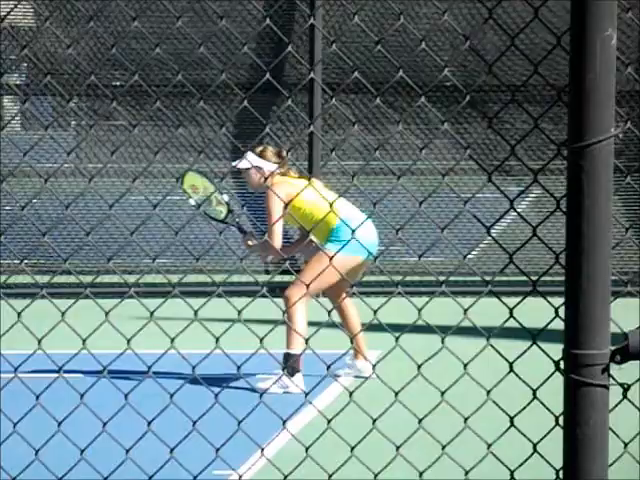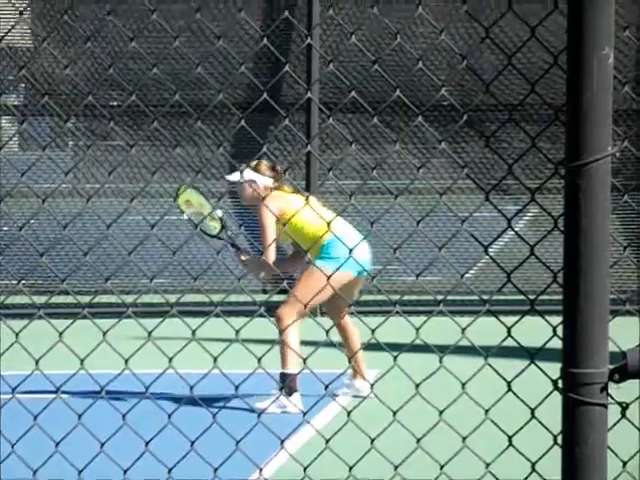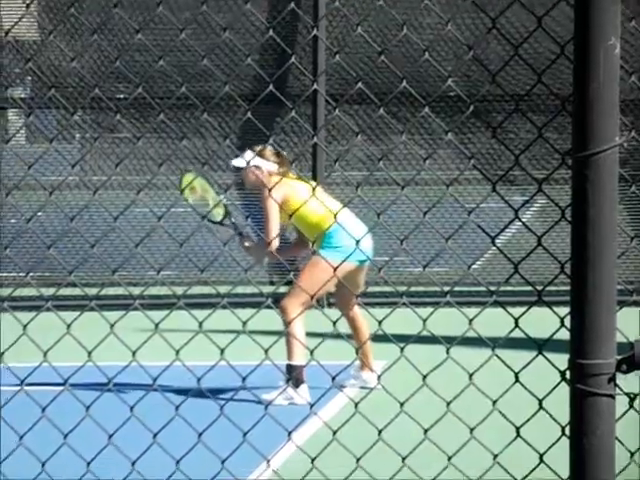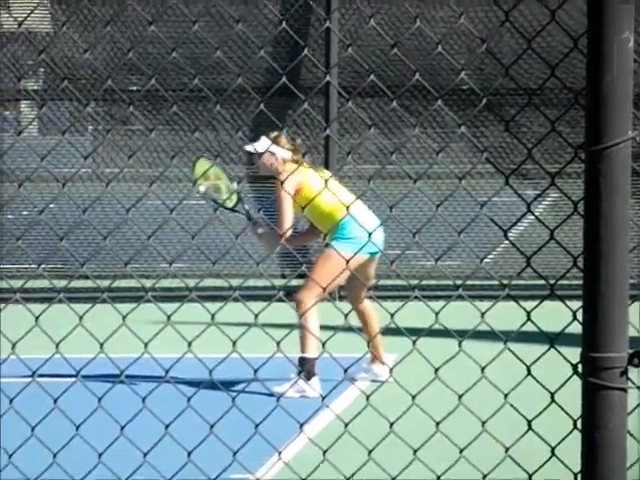
dt=0.2s
person 1, frame 1
left shoulder: (275, 189)
right shoulder: (295, 183)
left elbow: (274, 246)
right elbow: (307, 240)
left wrist: (254, 246)
right wrist: (261, 246)
left hip: (349, 236)
right hip: (365, 232)
left knee: (294, 295)
right knee: (336, 293)
left ankle: (291, 375)
right ankle: (361, 361)
person 1, frame 2
left shoulder: (268, 203)
right shoulder: (289, 198)
left elbow: (268, 260)
right elbow: (301, 255)
left wrist: (249, 261)
right wrist: (256, 263)
left hip: (338, 253)
right hip: (357, 249)
left knee: (286, 314)
right knee: (338, 314)
left ankle: (289, 394)
right ankle: (359, 380)
person 1, frame 3
left shoulder: (272, 189)
right shoulder: (293, 184)
left elbow: (270, 245)
right elbow: (305, 241)
left wrist: (251, 247)
right wrist: (260, 250)
left hip: (340, 241)
right hip: (359, 238)
left knee: (290, 306)
right knee: (348, 305)
left ankle: (296, 386)
right ankle: (367, 371)
person 1, frame 4
left shoulder: (287, 177)
right shoulder: (305, 172)
left elbow: (284, 234)
right elbow: (318, 228)
left wrist: (264, 234)
right wrist: (273, 238)
left hip: (352, 233)
right hip: (369, 230)
left knee: (306, 298)
right knee: (357, 298)
left ankle: (307, 378)
right ankle: (379, 364)
